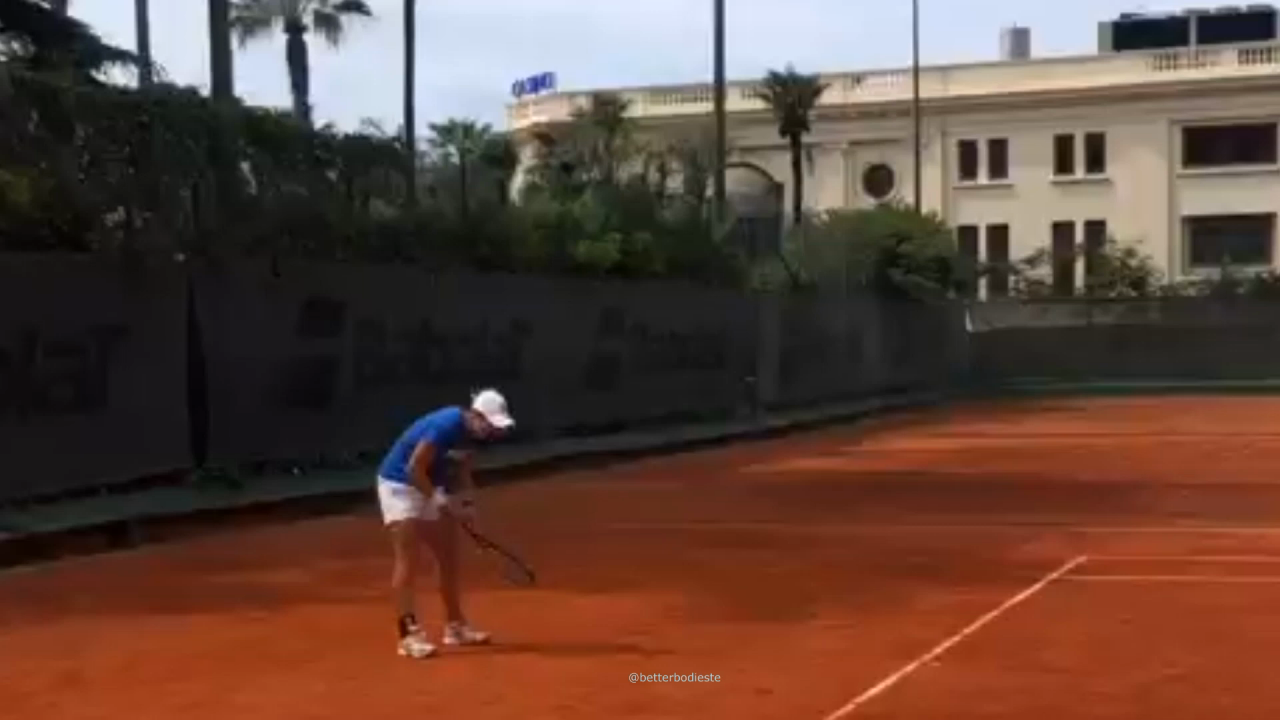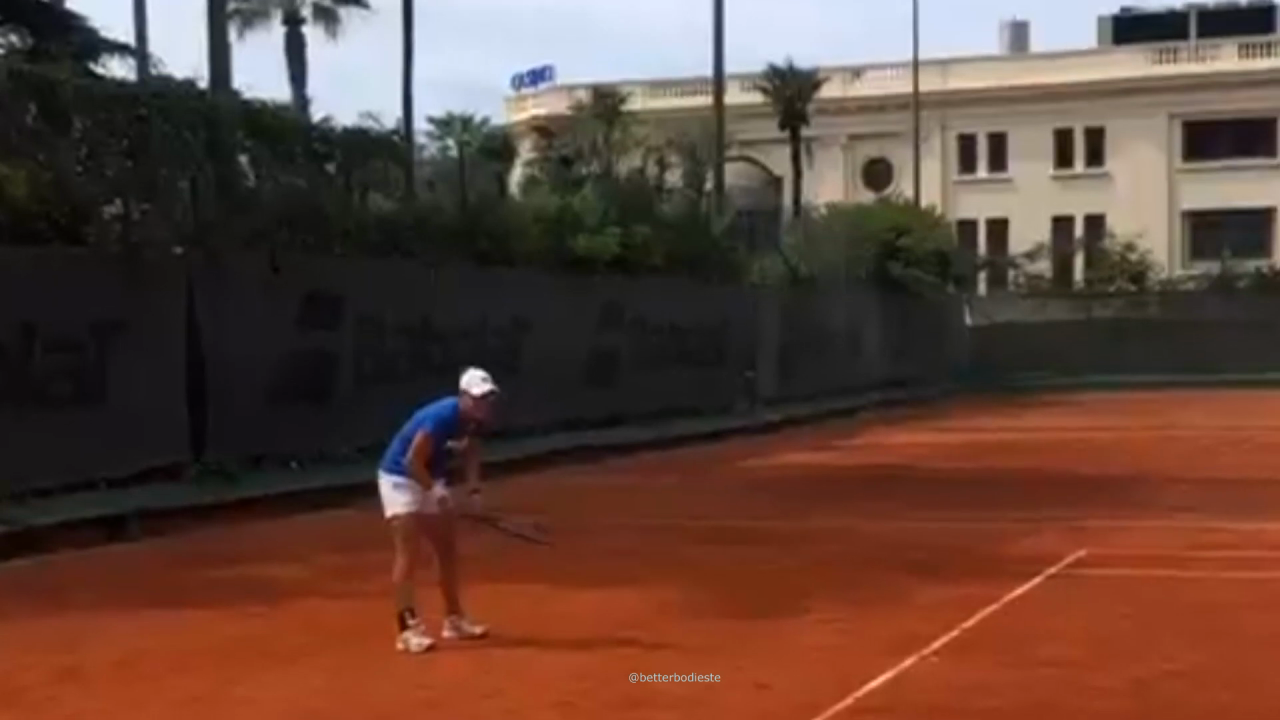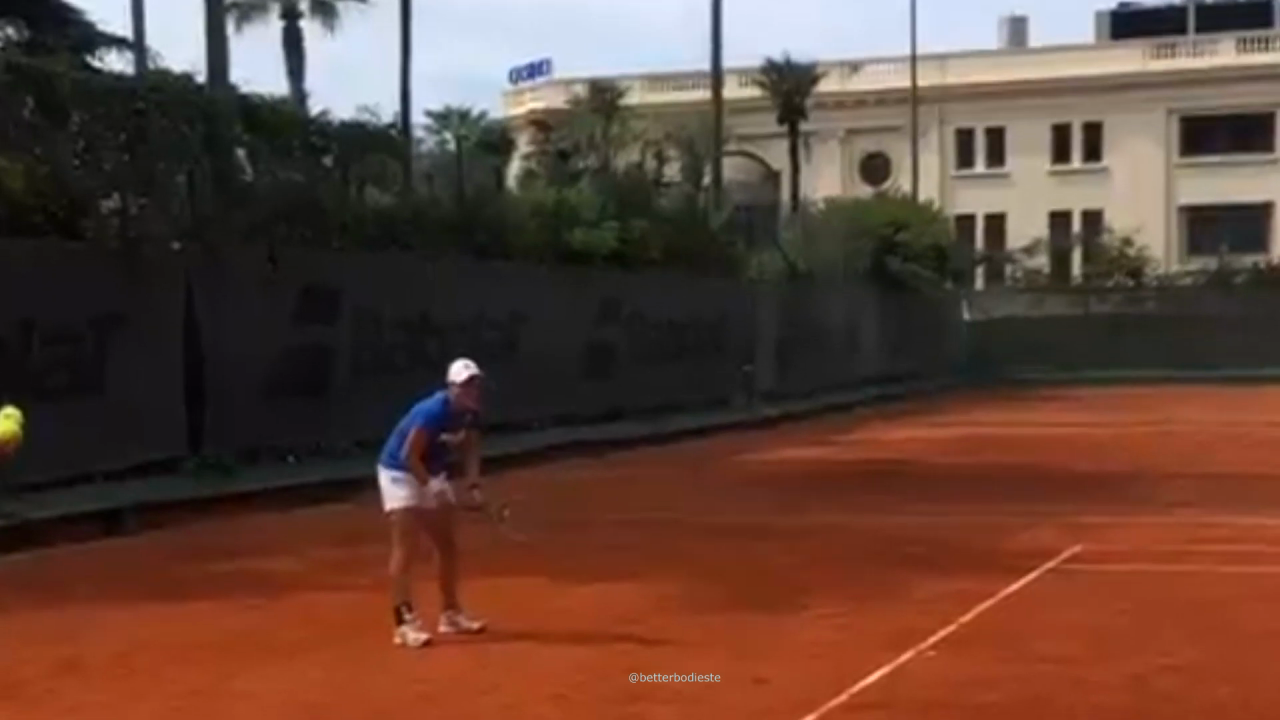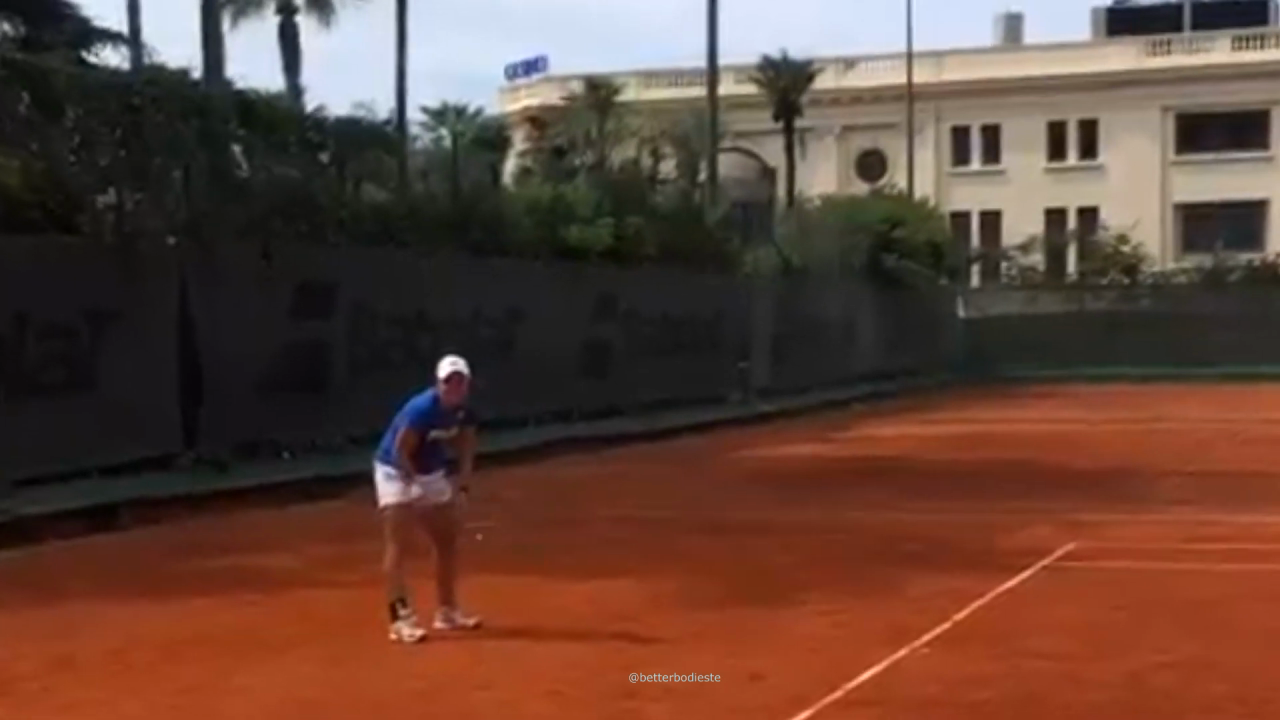
dt=0.2s
person 1, frame 1
left shoulder: (470, 431)
right shoulder: (445, 426)
left elbow: (462, 467)
right elbow: (414, 468)
left wrist: (466, 502)
right wrist: (438, 500)
left hip: (429, 489)
right hip: (399, 485)
left knee: (449, 556)
right knee: (409, 560)
left ankle: (455, 625)
right ankle: (409, 634)
person 1, frame 2
left shoulder: (473, 419)
right shoulder: (441, 416)
left elbow: (469, 456)
right elbow: (413, 461)
left wrist: (474, 490)
right wrist: (438, 493)
left hip: (431, 481)
right hip: (401, 479)
left knee: (448, 550)
right knee: (408, 553)
left ankle: (454, 619)
right ankle: (408, 629)
person 1, frame 3
left shoulder: (470, 412)
right shoulder: (432, 411)
left elbow: (470, 449)
right elbow: (409, 456)
left wrist: (473, 484)
right wrist: (434, 488)
left hip: (433, 476)
right hip: (400, 474)
left knee: (448, 546)
right knee: (405, 548)
left ankle: (451, 614)
right ankle: (405, 623)
person 1, frame 4
left shoulder: (464, 409)
right shoulder: (421, 408)
left elbow: (466, 447)
right elbow: (400, 454)
left wrist: (462, 485)
right wrist: (415, 492)
left hip: (432, 474)
right hip: (396, 471)
left knee: (448, 543)
right knee: (397, 544)
left ankle: (447, 610)
right ankle: (400, 618)
